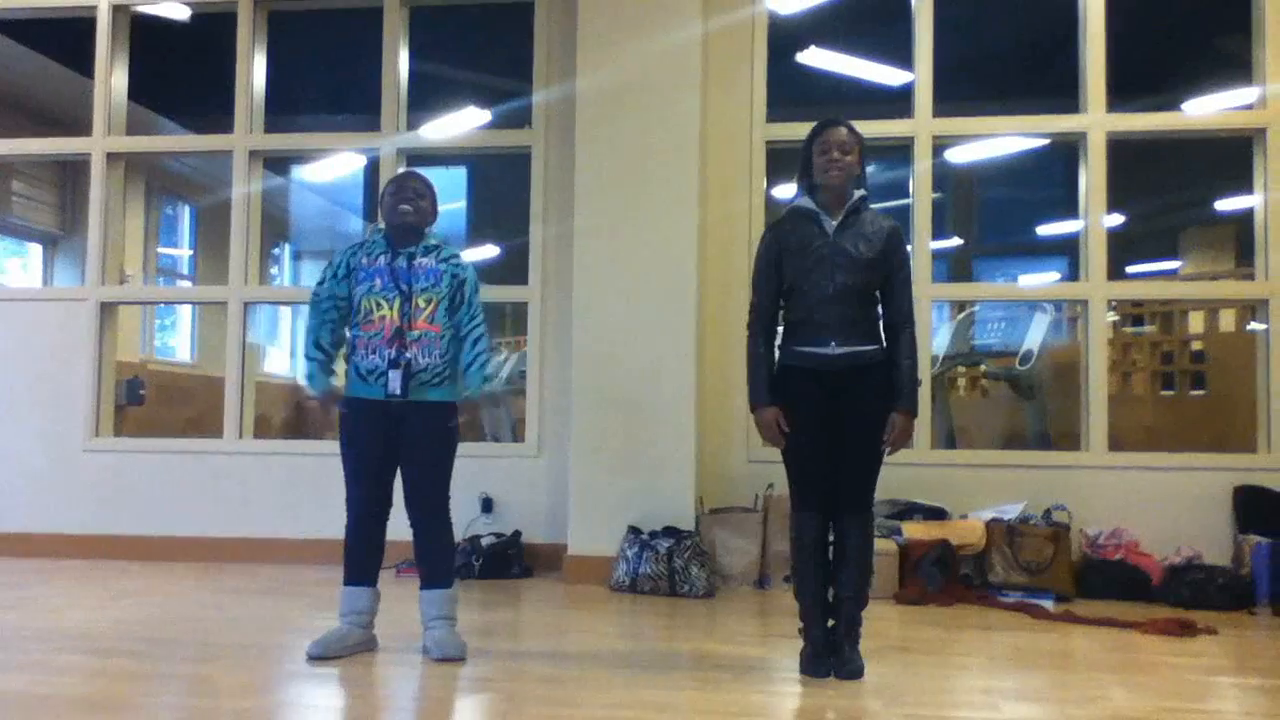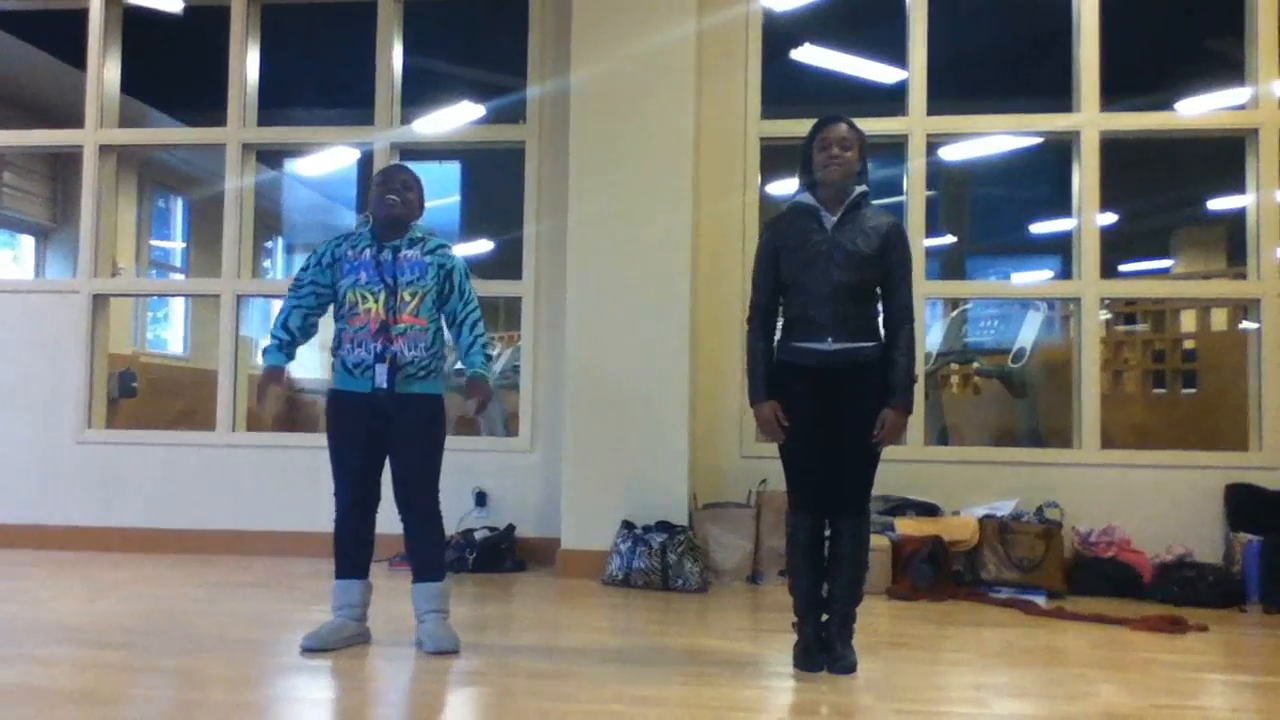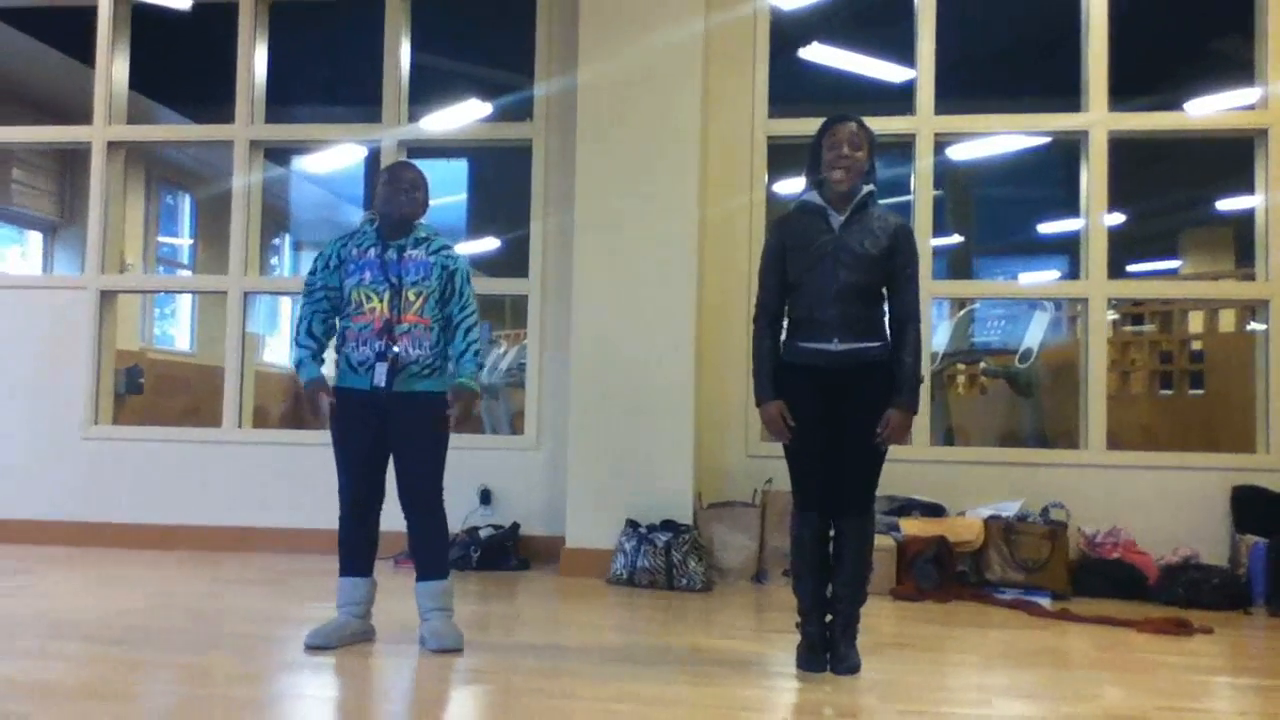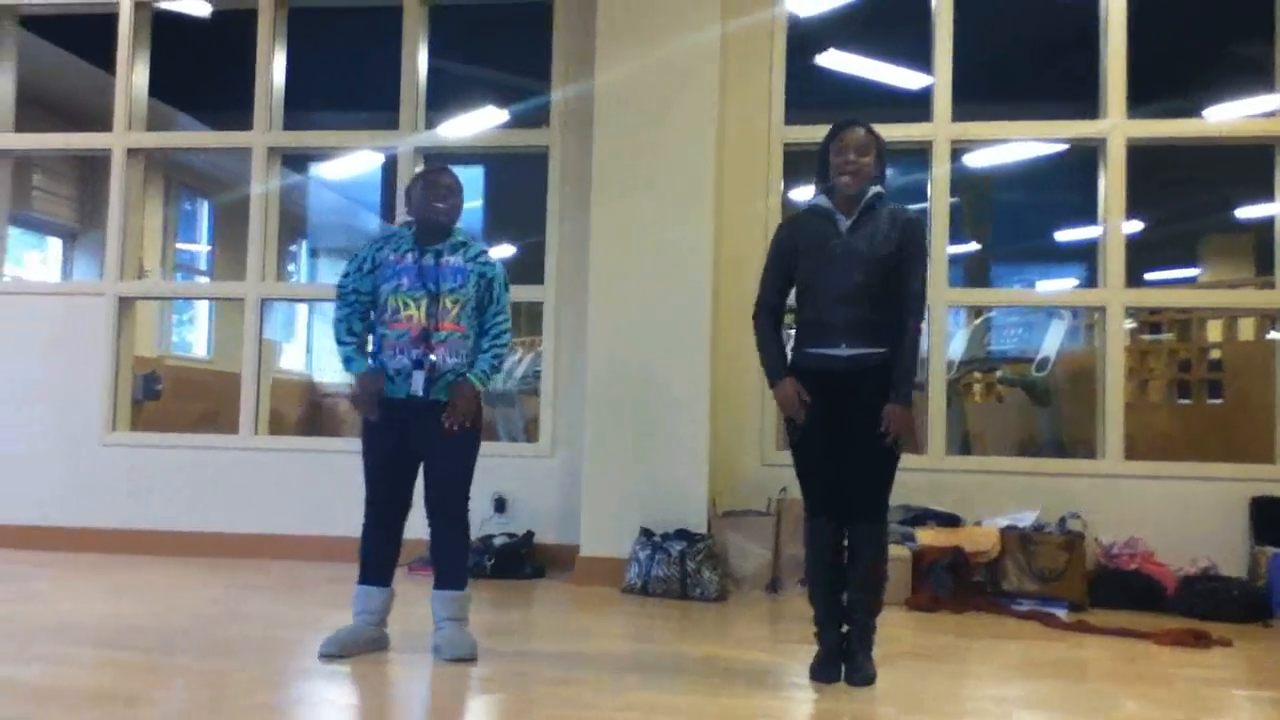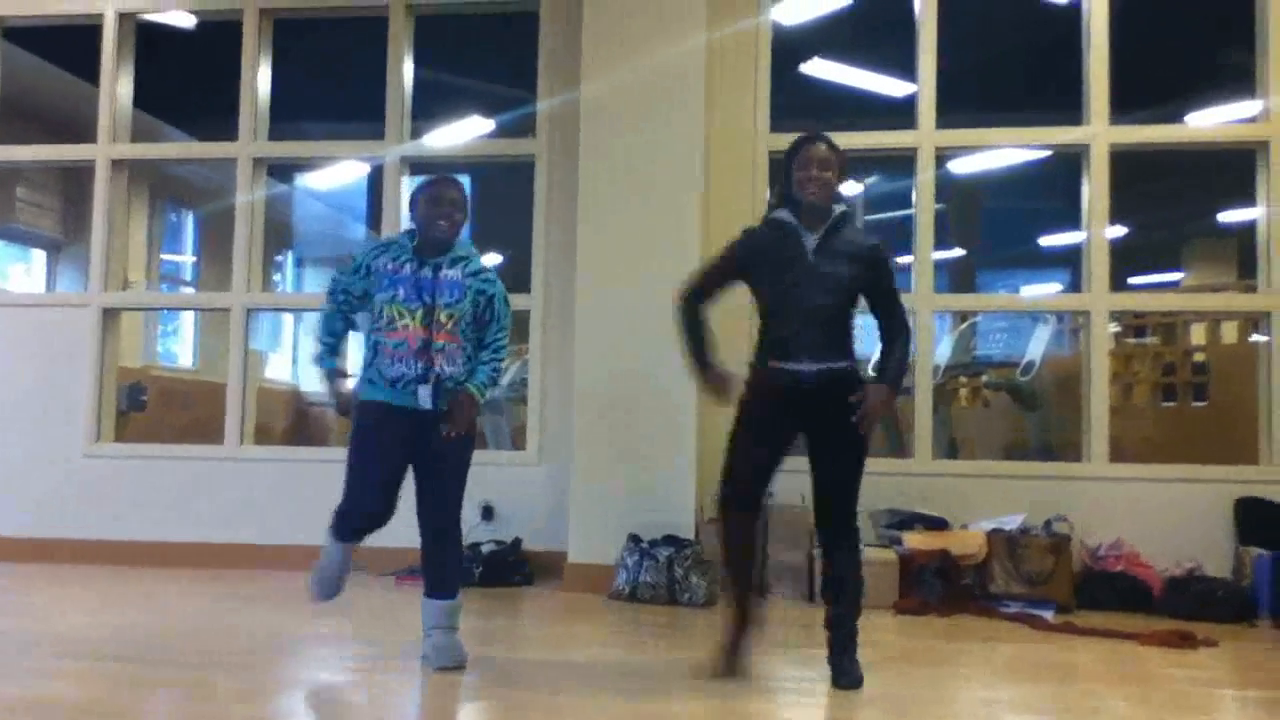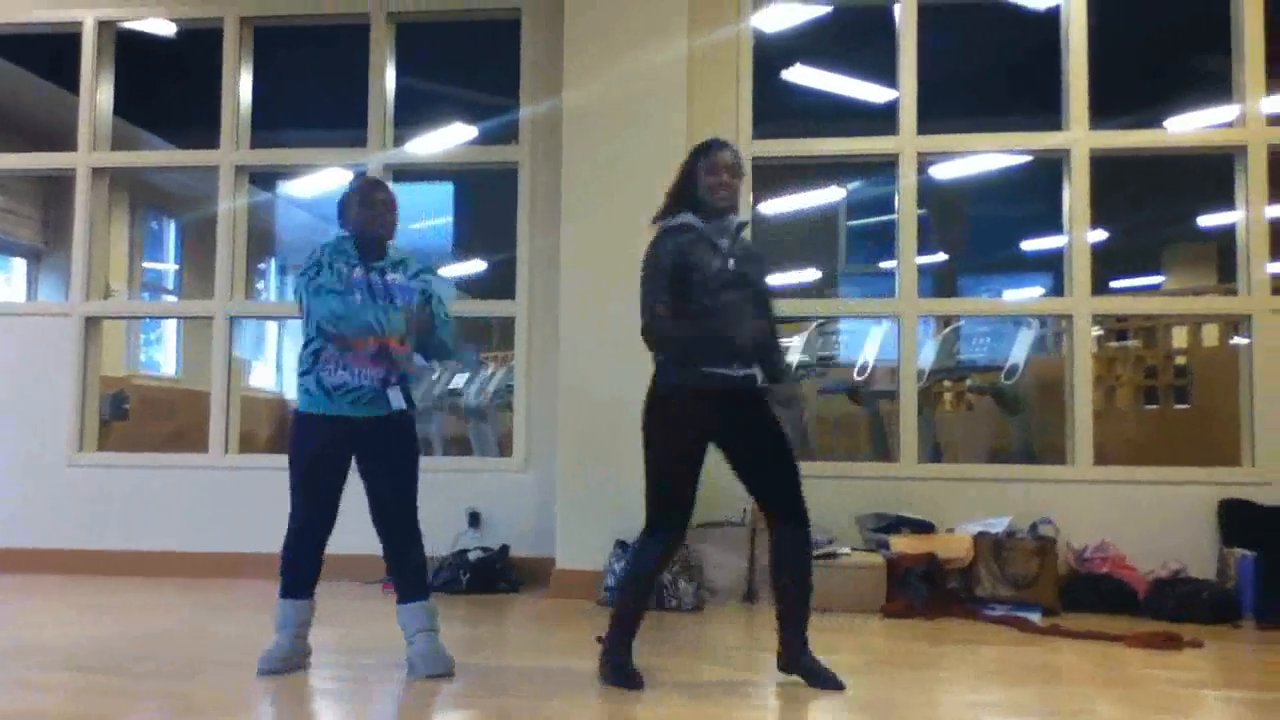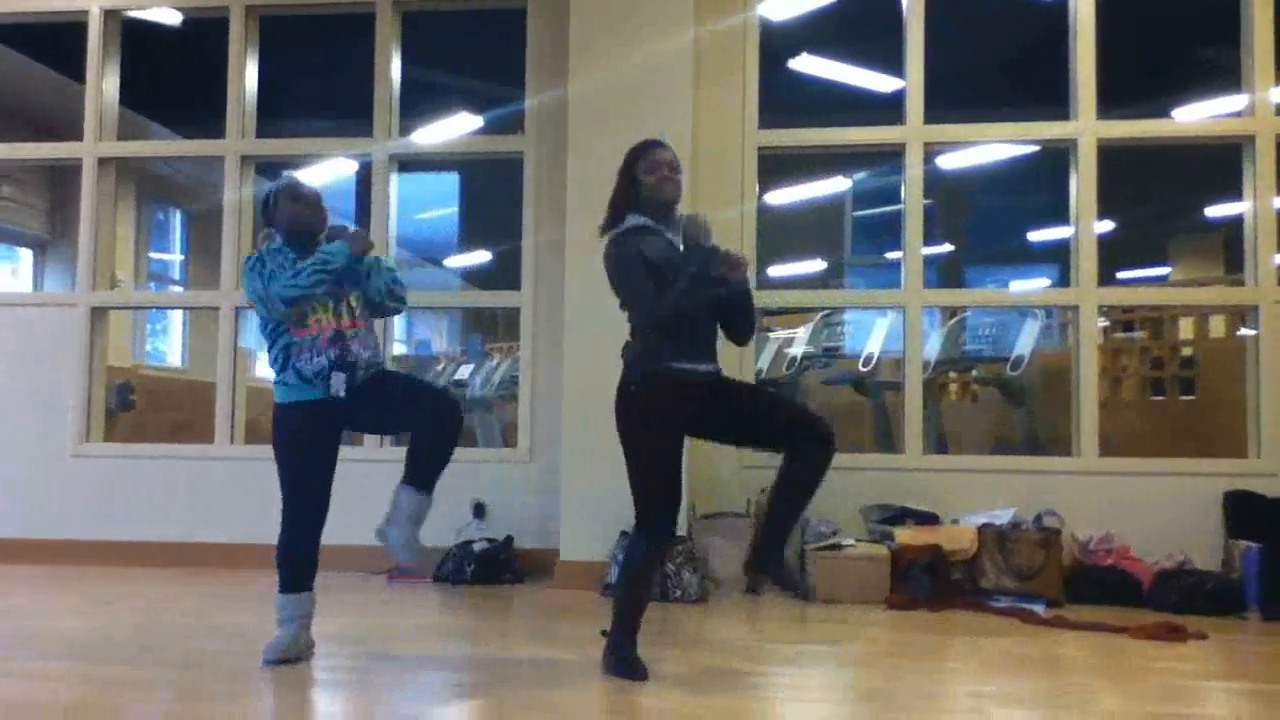
dt=0.4s
person 1, frame 1
left shoulder: (884, 232)
right shoulder: (782, 233)
left elbow: (901, 323)
right elbow: (761, 322)
left wrist: (905, 403)
right wrist: (761, 399)
left hip: (865, 381)
right hip: (801, 381)
left knee: (854, 510)
right knee: (809, 510)
left ankle: (847, 637)
right ankle: (815, 636)
person 1, frame 2
left shoulder: (884, 229)
right shoulder: (782, 228)
left elbow: (900, 319)
right elbow: (761, 316)
left wrist: (900, 399)
right wrist: (760, 393)
left hip: (861, 378)
right hip: (797, 377)
left knee: (851, 506)
right knee: (805, 505)
left ankle: (841, 633)
right ankle: (807, 630)
person 1, frame 3
left shoulder: (892, 230)
right shoulder: (789, 227)
left elbow: (906, 320)
right elbow: (767, 316)
left wrist: (905, 398)
right wrist: (766, 392)
left hip: (867, 378)
right hip: (803, 377)
left knee: (854, 506)
right knee: (810, 505)
left ankle: (844, 633)
right ankle: (811, 630)
person 1, frame 4
left shoulder: (902, 226)
right shoulder: (797, 228)
left elbow: (910, 316)
right elbow: (766, 311)
left wrist: (902, 394)
right wrist: (779, 376)
left hip: (874, 384)
right hip: (812, 383)
left knee: (867, 515)
right knee: (822, 513)
left ankle: (861, 643)
right ankle: (829, 640)
person 1, frame 5
left shoulder: (863, 248)
right shoulder: (763, 241)
left elbow: (896, 328)
right elbow: (695, 297)
left wrist: (886, 384)
right wrist: (707, 366)
left hip: (839, 392)
right hip: (772, 388)
left knee: (837, 523)
right knee: (737, 504)
left ankle: (842, 646)
right ankle: (741, 622)
person 1, frame 6
left shoulder: (747, 254)
right shoulder: (671, 244)
left elbow: (762, 332)
right elbow: (656, 331)
left wrist: (775, 375)
right wrist: (731, 337)
left hip: (738, 397)
right hip: (681, 397)
left knee: (790, 515)
right knee: (666, 527)
left ankle: (794, 649)
right ankle: (616, 649)
person 1, frame 7
left shoulder: (702, 244)
right shoulder: (626, 247)
left elbow: (742, 332)
right elbow: (653, 315)
left wrist: (737, 278)
right wrist: (703, 267)
left hip: (707, 386)
right hip: (651, 391)
left knee: (813, 435)
right knee: (657, 520)
left ankle: (767, 554)
right ankle: (620, 643)
person 2, frame 1
left shoulder: (453, 267)
right shoulder: (352, 260)
left elbow: (472, 332)
right elbow: (325, 321)
left wrist: (469, 388)
right wrist: (320, 379)
left hip: (430, 405)
right hip: (366, 404)
left knee: (430, 511)
right knee: (364, 510)
left ankle: (440, 623)
right ankle: (356, 623)
person 2, frame 2
left shoulder: (440, 258)
right shoulder: (337, 252)
left elbow: (466, 317)
right elbow: (301, 304)
left wrist: (477, 370)
right wrist: (276, 357)
left hip: (418, 398)
right hip: (352, 397)
left knee: (420, 504)
right knee: (353, 504)
left ankle: (433, 616)
right ankle: (349, 616)
person 2, frame 3
left shoulder: (444, 257)
right shoulder: (343, 251)
left elbow: (464, 321)
right elbow: (316, 310)
left wrist: (465, 379)
right wrist: (309, 369)
left hip: (422, 396)
right hip: (355, 394)
left knee: (423, 501)
right knee: (357, 501)
left ankle: (436, 614)
right ankle: (353, 613)
person 2, frame 4
left shoulder: (481, 262)
right shoulder: (379, 254)
left elbow: (498, 329)
right elbow: (349, 313)
left wrist: (474, 382)
right wrist: (361, 369)
left hip: (452, 404)
right hip: (390, 401)
left knee: (448, 511)
right knee: (382, 509)
left ankle: (450, 622)
right ankle: (369, 621)
person 2, frame 5
left shoulder: (480, 276)
right shoulder: (380, 259)
left elbow: (497, 344)
right elbow: (343, 303)
left wrist: (471, 390)
right wrist: (329, 359)
left hip: (450, 412)
right hip: (382, 404)
left knee: (441, 519)
right knee: (367, 504)
left ankle: (440, 630)
right ankle: (340, 544)
person 2, frame 6
left shoulder: (413, 276)
right shoulder: (321, 265)
left elbow: (442, 345)
right elbow: (325, 310)
left wrist: (434, 335)
right wrist: (385, 325)
left hip: (389, 414)
right hip: (323, 414)
left knee: (400, 523)
right knee: (309, 522)
left ankle: (423, 638)
right ankle: (291, 637)
person 2, frame 7
left shoulder: (348, 253)
right shoulder: (263, 264)
left elbow: (394, 298)
right elbow: (286, 294)
left wrist: (360, 256)
right wrist: (341, 253)
left hip: (366, 384)
right hip: (302, 401)
left knee: (442, 413)
right knee: (302, 512)
left ankle: (401, 523)
right ankle: (294, 627)
